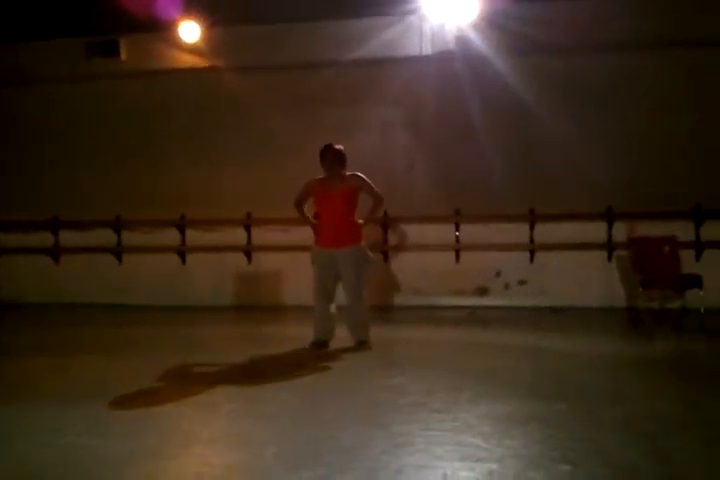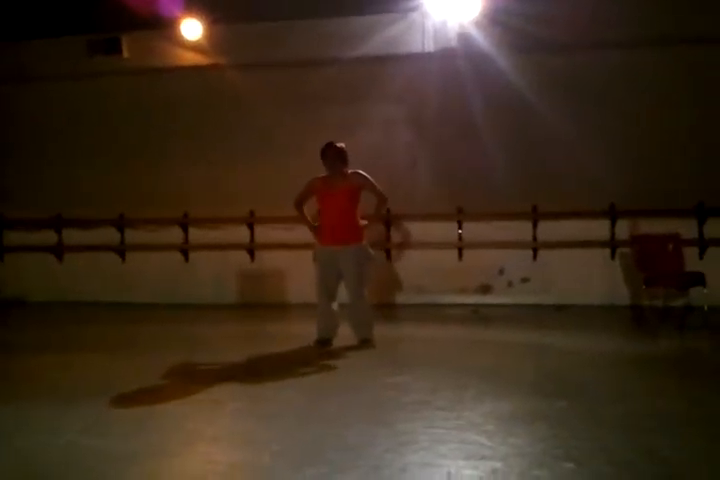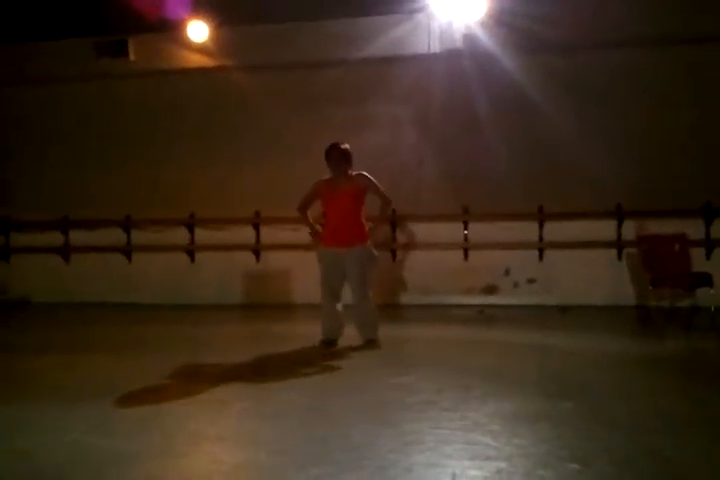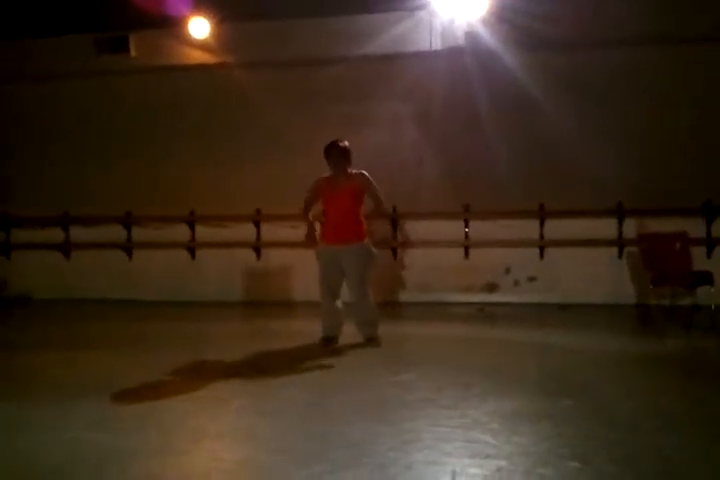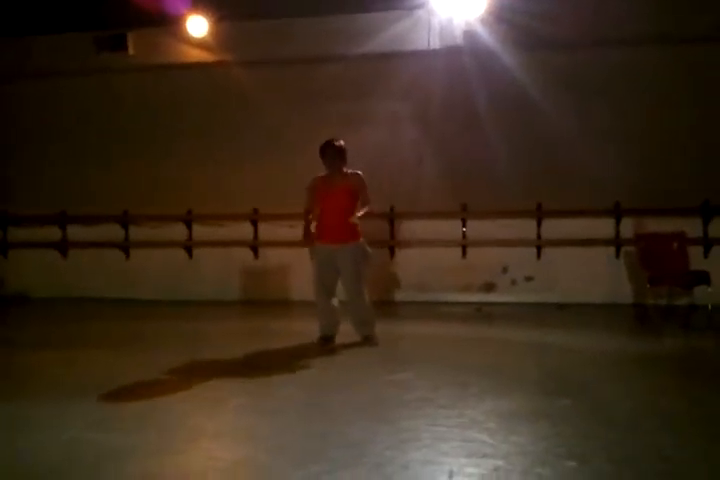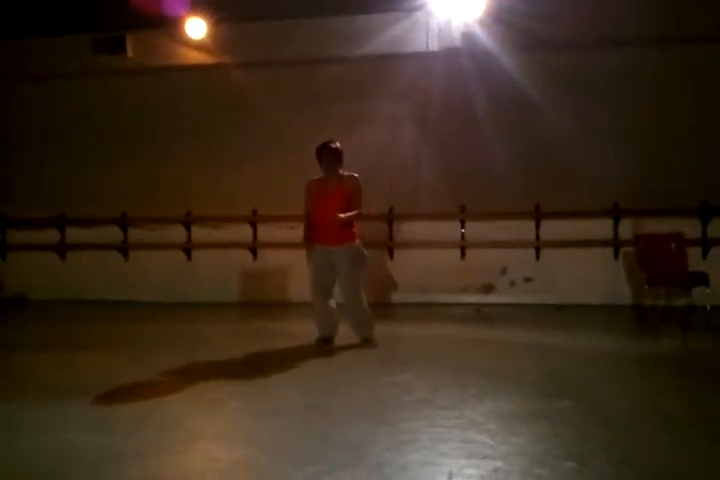
dt=0.1s
person 1, frame 1
left shoulder: (354, 180)
right shoulder: (314, 185)
left elbow: (378, 199)
right elbow: (298, 204)
left wrist: (364, 219)
right wrist: (311, 223)
left hip: (350, 247)
right hip: (323, 248)
left knee: (355, 294)
right knee: (322, 295)
left ankle: (361, 336)
right ankle: (322, 336)
person 1, frame 2
left shoulder: (356, 178)
right shoulder: (317, 183)
left elbow: (382, 198)
right elbow: (298, 202)
left wrist: (369, 221)
right wrist: (310, 224)
left hip: (352, 245)
right hip: (325, 246)
left knee: (357, 292)
right knee: (324, 293)
left ankle: (365, 335)
right ankle: (325, 334)
person 1, frame 3
left shoulder: (361, 180)
right shoulder: (321, 186)
left elbow: (386, 201)
right elbow: (302, 206)
left wrist: (376, 225)
right wrist: (312, 227)
left hip: (357, 246)
right hip: (329, 247)
left knee: (361, 293)
right knee: (329, 294)
left ankle: (370, 335)
right ankle: (330, 335)
person 1, frame 4
left shoulder: (360, 178)
right shoulder: (321, 184)
left elbow: (379, 204)
right elbow: (306, 207)
right wrist: (310, 227)
left hip: (355, 244)
right hip: (328, 245)
left knee: (360, 291)
right knee: (328, 291)
left ankle: (370, 333)
right ankle: (330, 333)
person 1, frame 5
left shoulder: (355, 178)
right shoulder: (316, 183)
left elbow: (366, 205)
right elbow: (308, 211)
left wrist: (356, 216)
right wrist: (307, 229)
left hip: (350, 243)
right hip: (322, 244)
left knee: (355, 290)
right knee: (323, 291)
left ankle: (367, 332)
right ankle: (328, 332)
person 1, frame 6
left shoulder: (351, 180)
right shoulder: (312, 185)
left elbow: (358, 208)
right elbow: (309, 215)
left wrist: (346, 217)
right wrist: (308, 233)
left hip: (346, 245)
right hip: (319, 246)
left knee: (352, 292)
right knee: (320, 293)
left ankle: (366, 333)
right ankle: (326, 333)
